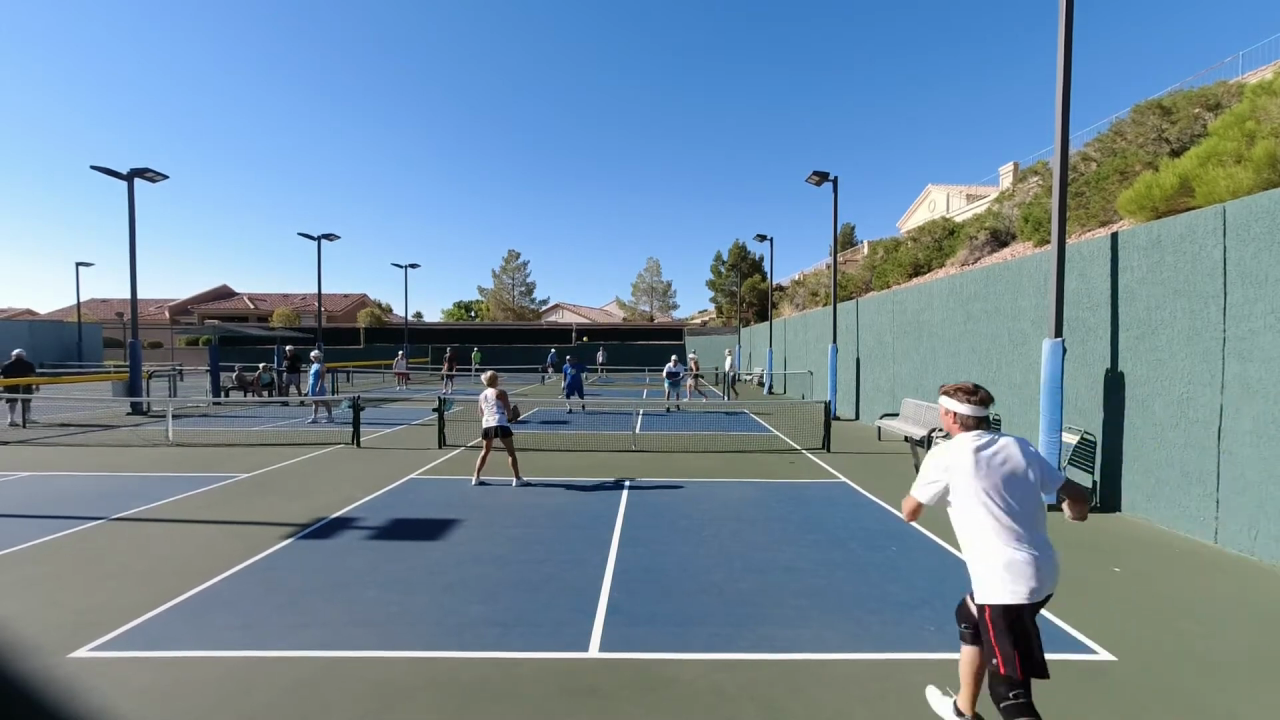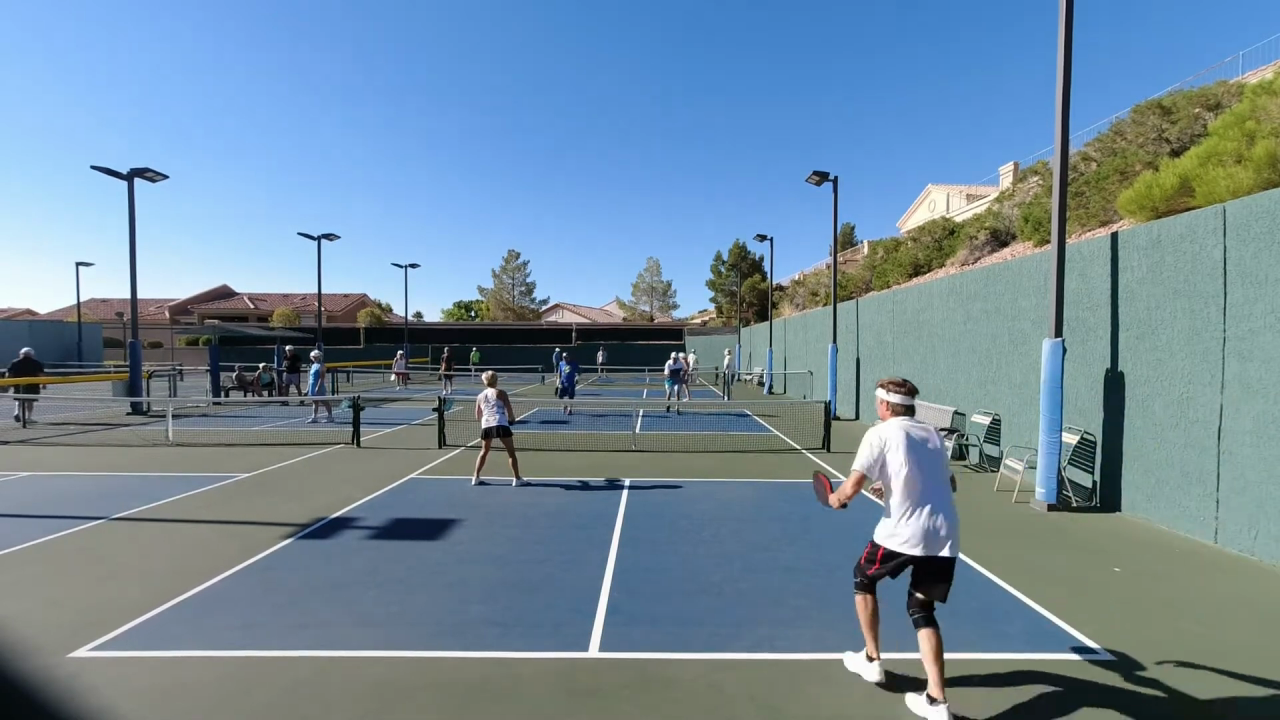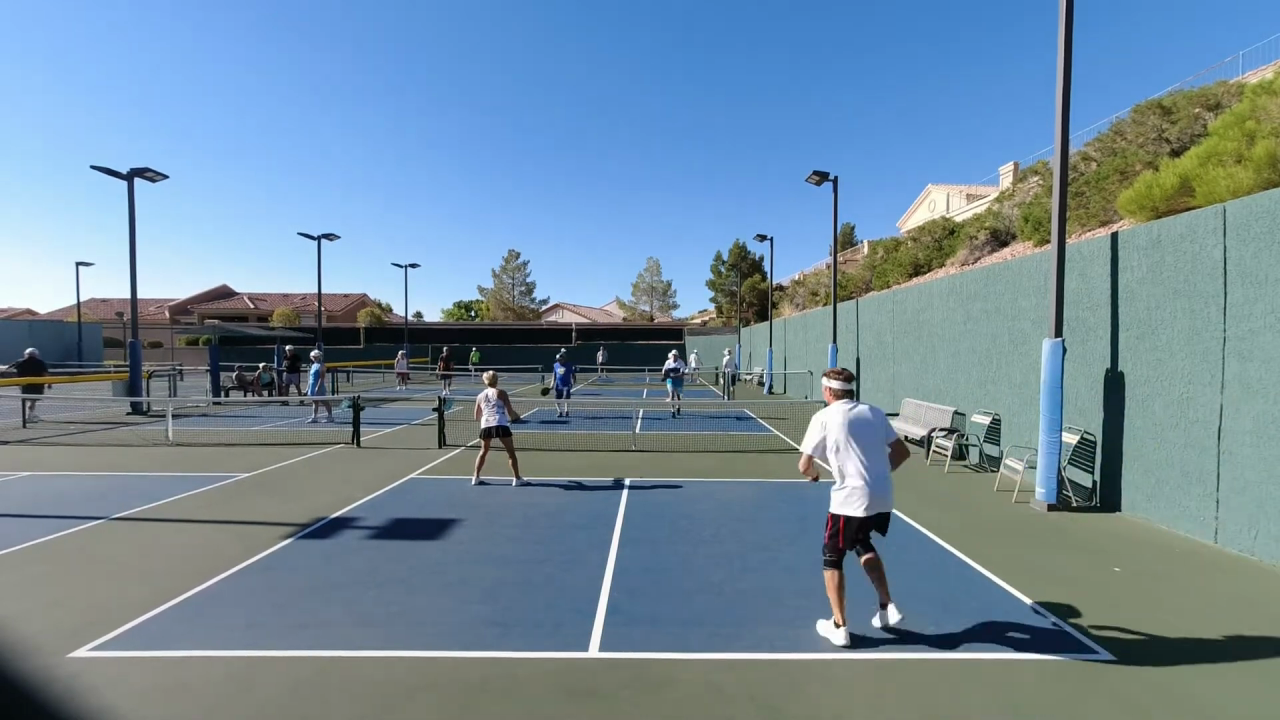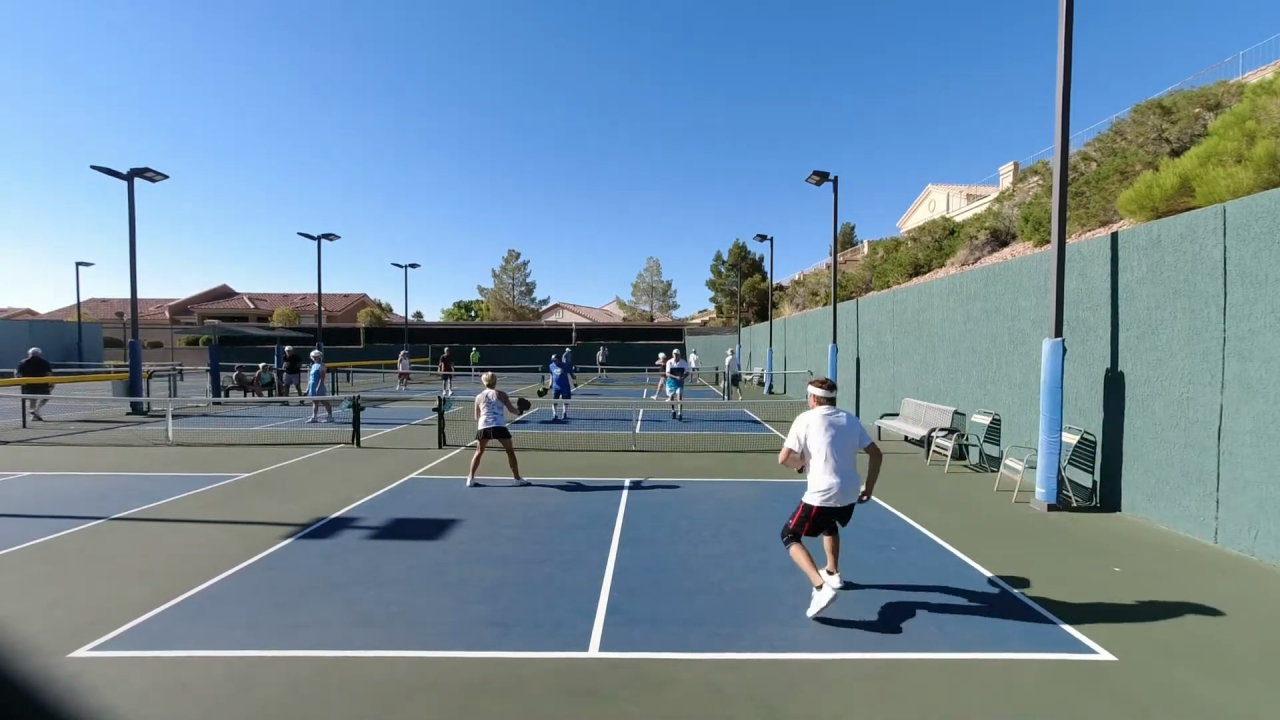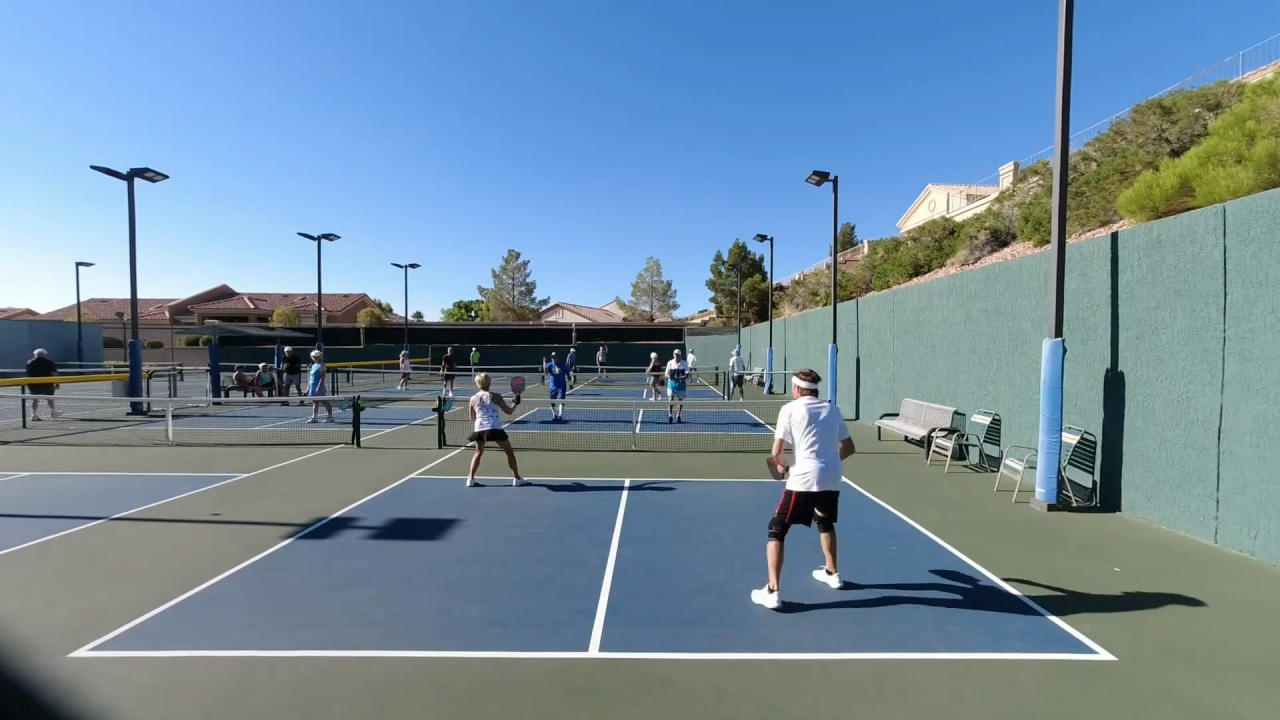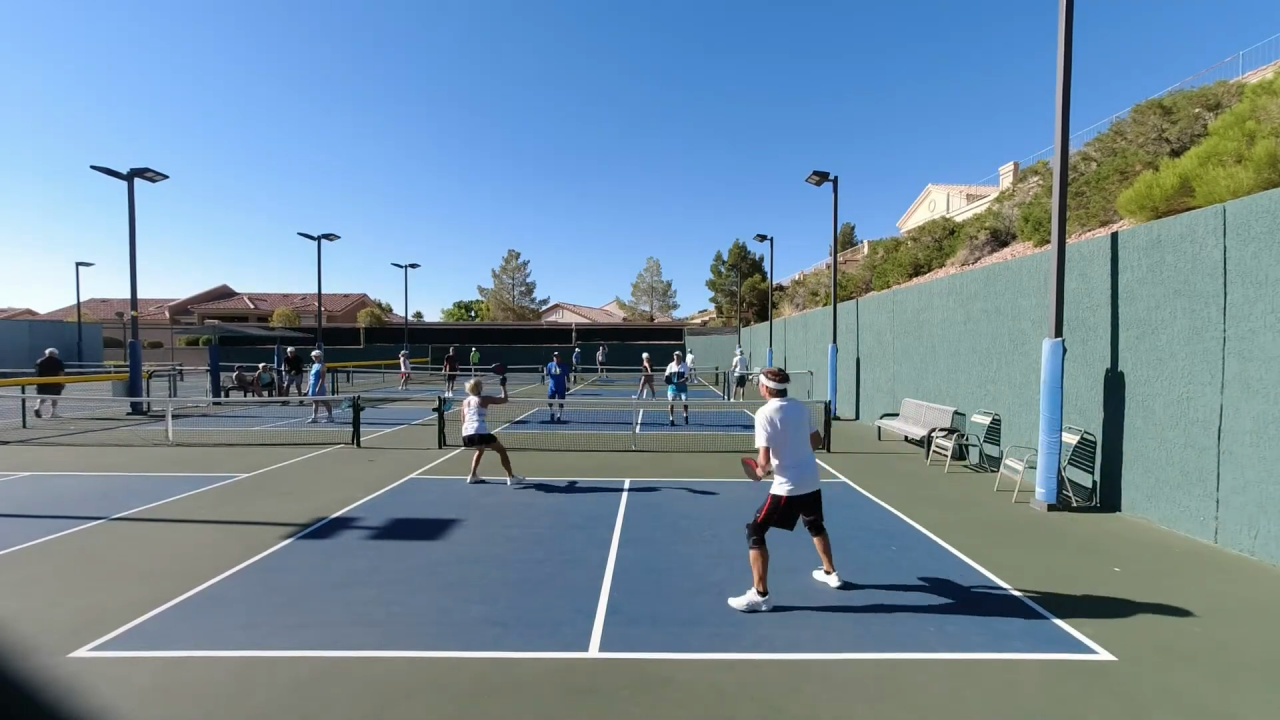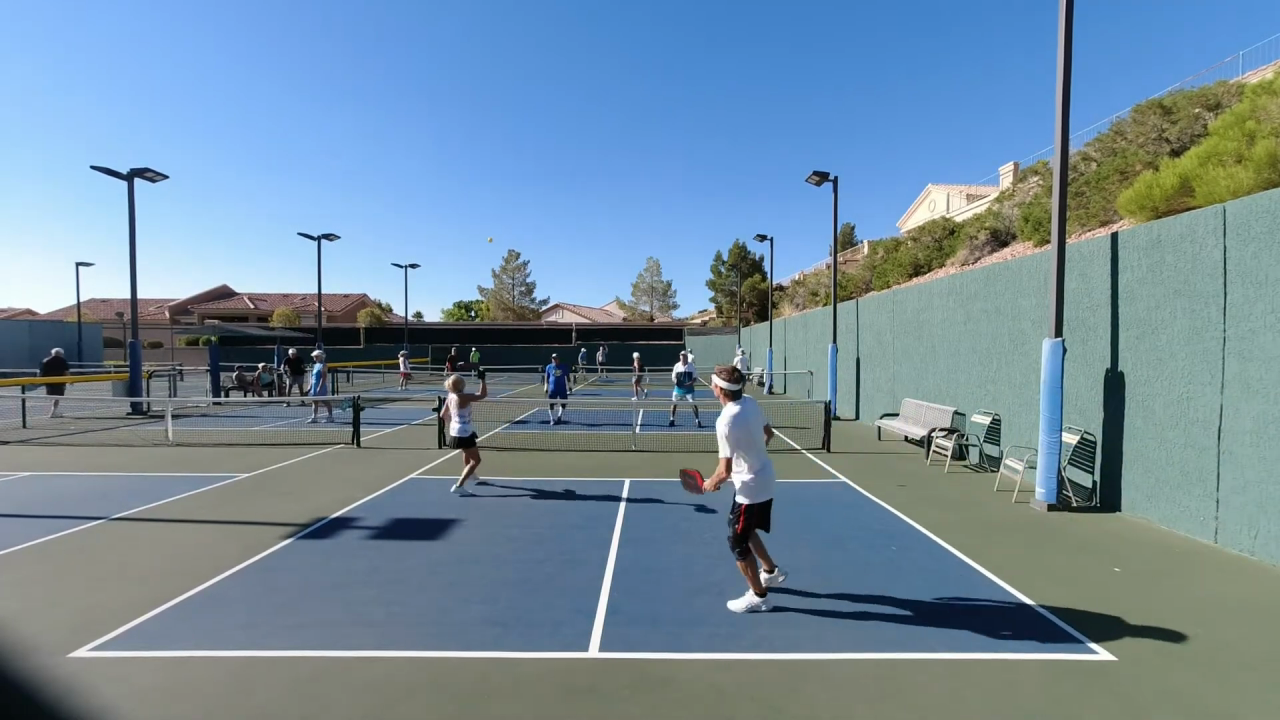
dt=0.3s
person 1, frame 1
left shoulder: (945, 456)
right shoulder: (1020, 448)
left elbow: (910, 512)
right elbow: (1080, 499)
left wrist: (917, 493)
right wrist: (1076, 509)
left hip: (1005, 583)
right hip: (1041, 574)
right knee: (968, 620)
person 1, frame 2
left shoulder: (880, 434)
right shoulder: (933, 435)
left elbow: (851, 489)
left wrist: (835, 498)
left hip: (902, 534)
right hip: (945, 538)
left knee: (864, 580)
right knee: (921, 611)
left ankle: (871, 660)
person 1, frame 3
left shoulder: (824, 418)
right shoulder: (874, 413)
left elbow: (804, 466)
right elbow: (902, 451)
left wrist: (812, 472)
left hip: (850, 499)
right hip: (882, 500)
left knee: (832, 557)
right knee: (864, 547)
left ankle: (839, 626)
right ankle: (887, 605)
person 1, frame 4
left shoulder: (806, 419)
right shoulder: (851, 420)
left elbow: (783, 459)
right elbow: (876, 454)
left wrist: (799, 463)
right wrist: (870, 484)
left hip: (822, 493)
right hip: (850, 493)
left knee: (790, 536)
right knee: (828, 525)
left ankle: (820, 586)
right ankle: (832, 573)
person 1, frame 5
left shoulder: (789, 409)
right shoulder: (833, 410)
left elbow: (777, 452)
right elbow: (849, 448)
left wrist: (784, 467)
left hip: (803, 480)
right hip: (831, 479)
left knee: (776, 529)
right knee: (825, 522)
left ankle: (772, 591)
right ankle: (831, 572)
person 1, frame 6
left shoulder: (765, 413)
right shoulder: (800, 408)
left elbow: (763, 460)
right elbow: (817, 441)
left wrist: (763, 470)
left hip: (788, 484)
right hip: (811, 479)
left knee: (755, 532)
right knee: (815, 524)
left ankle: (761, 594)
right ankle: (830, 572)
person 1, frame 7
left shoulder: (727, 421)
right shoulder: (751, 404)
left elbow: (725, 471)
right elbow: (768, 433)
left wrist: (711, 483)
left hip: (751, 489)
right hip: (761, 480)
left knee: (737, 542)
right knee: (741, 532)
left ankle: (760, 597)
right ankle: (771, 571)
